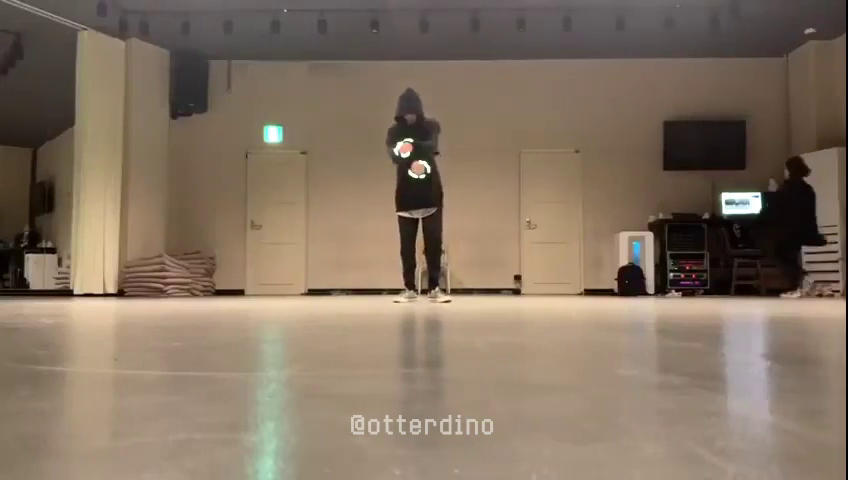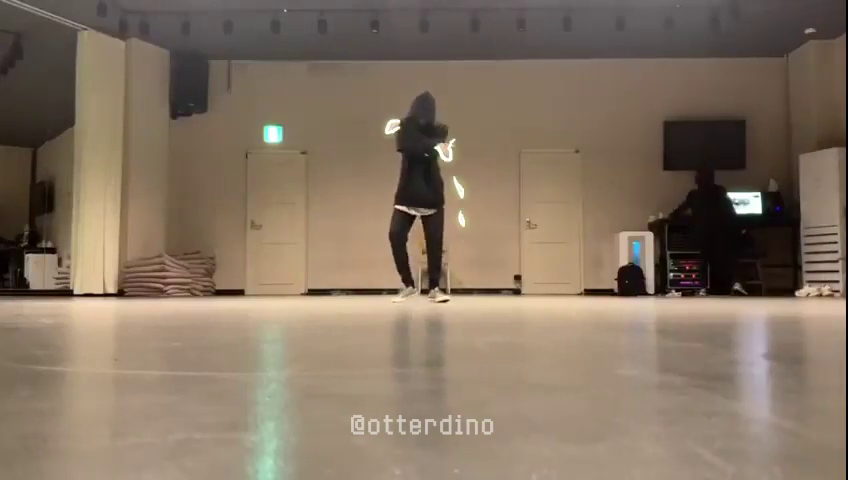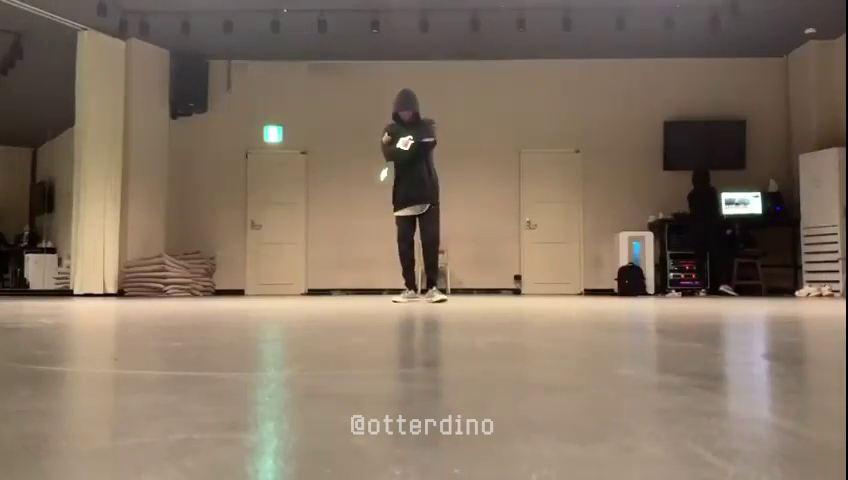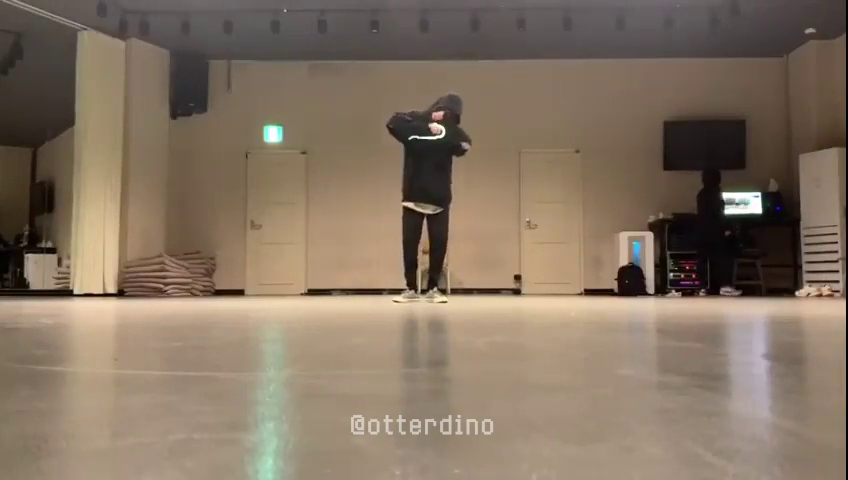
dt=1s
person 1, frame 1
left shoulder: (431, 126)
right shoulder: (394, 132)
left elbow: (430, 146)
right elbow: (395, 153)
left wrist: (413, 146)
right wrist: (411, 162)
left hip: (431, 194)
right hip: (406, 195)
left knee: (434, 242)
right knee: (407, 244)
left ankle: (434, 288)
right ankle: (409, 288)
person 1, frame 2
left shoulder: (440, 131)
right shoulder: (407, 125)
left elbow: (424, 145)
right elbow: (405, 145)
right wrist: (432, 146)
left hip: (432, 194)
right hip: (407, 193)
left knee: (435, 241)
right knee: (395, 236)
left ankle: (435, 287)
right ankle: (407, 284)
person 1, frame 3
left shoulder: (426, 125)
right shoulder: (391, 130)
left elbow: (428, 143)
right elbow: (390, 154)
left wrist: (402, 142)
right wrist: (402, 145)
left hip: (427, 193)
right hip: (403, 195)
left knee: (431, 240)
right knee: (404, 241)
left ankle: (432, 287)
right ankle: (410, 288)
person 1, frame 4
left shoulder: (450, 130)
right shoulder: (417, 120)
left elbow: (464, 146)
right elbow: (393, 123)
left wrist: (449, 122)
right wrist: (425, 128)
left hip: (439, 196)
right hip: (414, 194)
left knee: (439, 242)
right knee: (409, 242)
left ankle: (433, 288)
right ankle: (411, 288)
person 2, frame 1
left shoulder: (787, 186)
right shoulder: (807, 189)
left elbow: (779, 207)
right elbow: (810, 213)
right wrist: (814, 233)
left hip: (789, 229)
right hip: (805, 229)
left knee: (785, 259)
right knee: (791, 259)
left ankle: (796, 289)
person 2, frame 2
left shoulder: (694, 195)
right shoulder: (719, 191)
left elbow: (681, 210)
right elbow: (730, 211)
left wrist: (673, 215)
right wrist: (734, 227)
left hip: (703, 232)
right hip: (722, 229)
left knee: (707, 259)
right knee: (729, 257)
left ankle: (711, 288)
right ankle: (734, 282)
person 2, frame 3
left shoulder: (692, 195)
right shoulder: (711, 192)
right elbow: (716, 213)
right wrist: (724, 228)
left hip: (698, 232)
right hip: (712, 230)
left knee: (702, 259)
right knee: (722, 256)
right ankle: (724, 284)
person 2, frame 4
left shoulder: (701, 194)
right shoulder: (715, 193)
right elbow: (718, 213)
right wrist: (725, 229)
left hip: (703, 231)
right hip: (715, 231)
left knee: (705, 259)
right knee: (723, 258)
left ankle: (706, 287)
right ankle: (724, 286)
